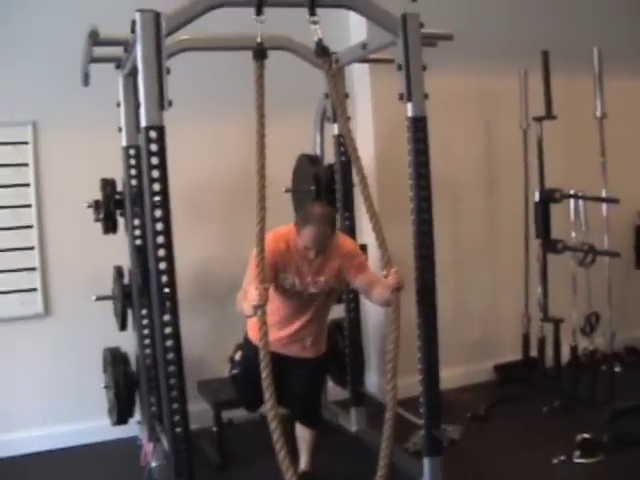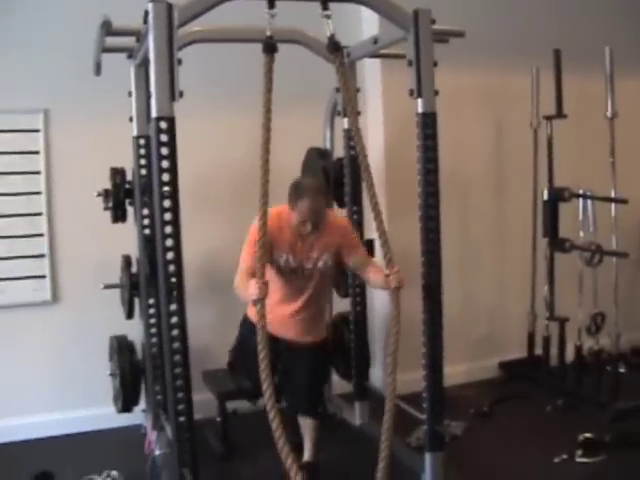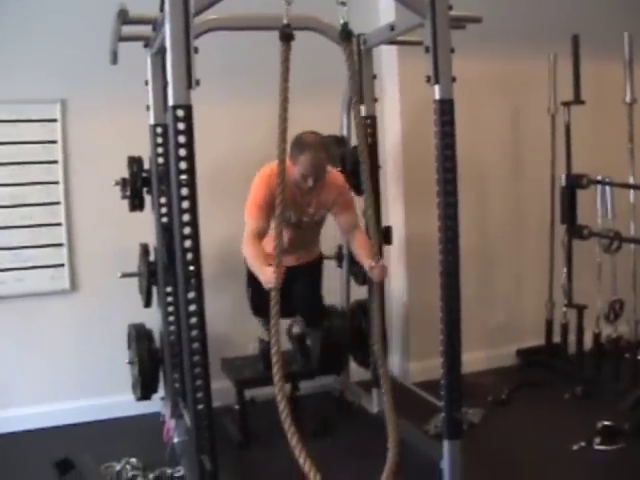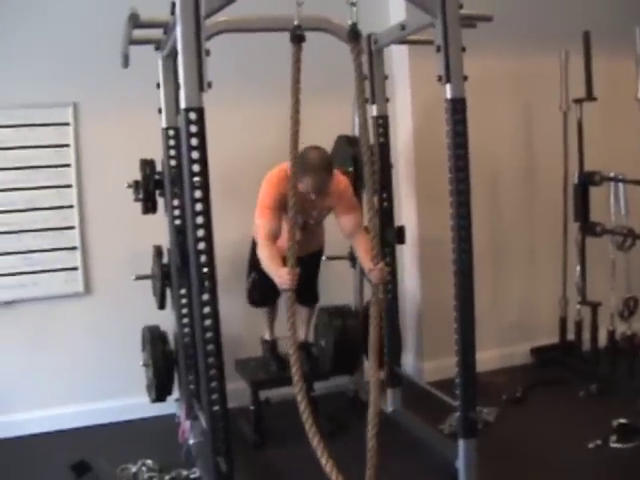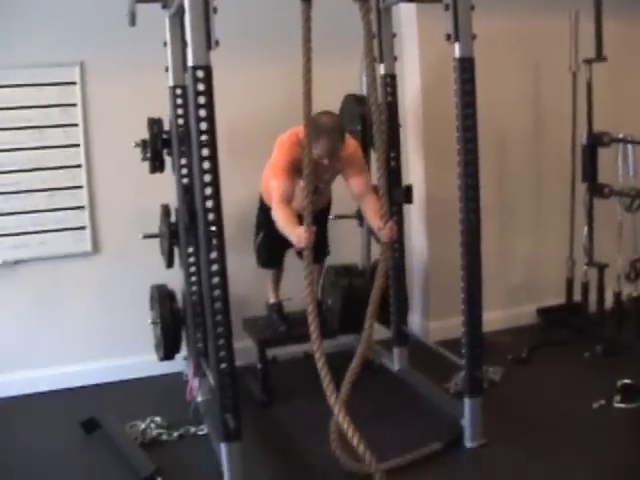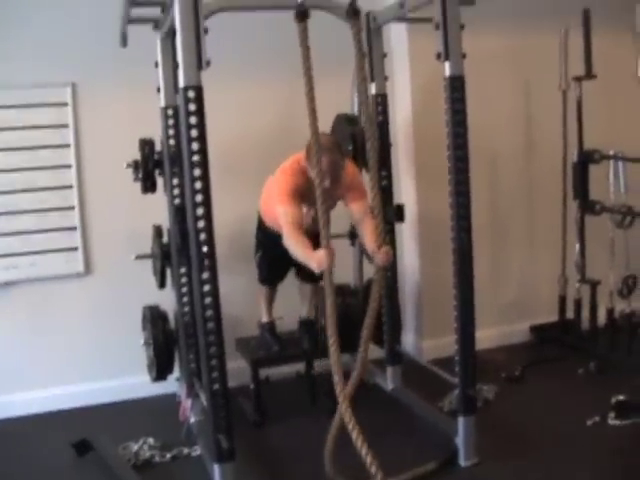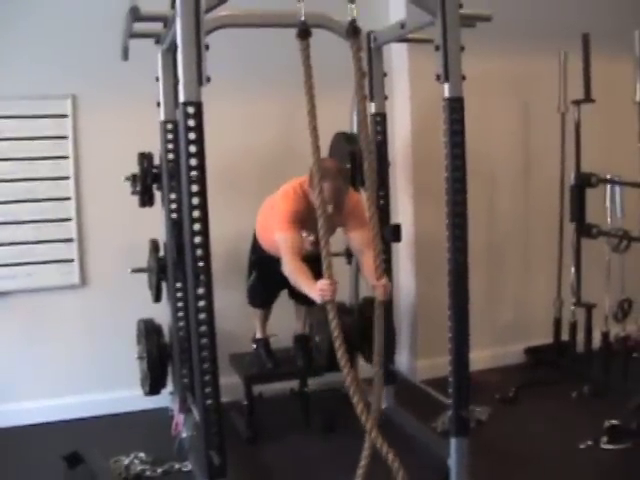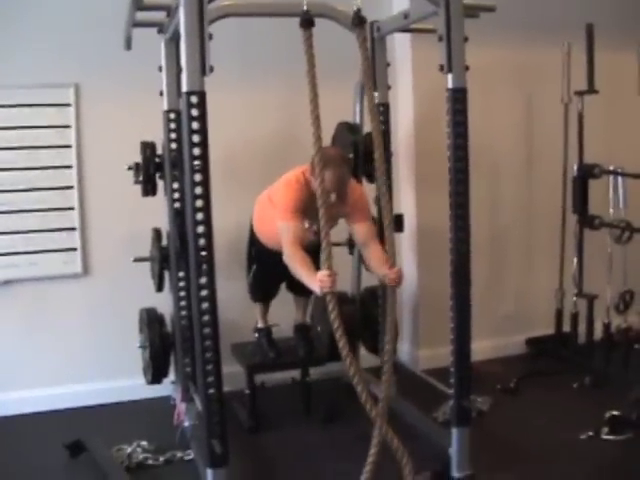
dt=0.4s
person 1, frame 1
left shoulder: (345, 250)
right shoulder: (274, 243)
left elbow: (373, 289)
right elbow: (243, 298)
left wrist: (389, 288)
right wrist: (250, 304)
left hip: (308, 347)
right hip: (263, 340)
left knee: (306, 410)
right knee: (249, 395)
right ankle: (243, 359)
person 1, frame 2
left shoulder: (338, 226)
right shoulder: (269, 225)
left elbow: (363, 265)
right elbow: (243, 277)
left wrist: (384, 281)
right wrist: (249, 293)
left hip: (309, 329)
right hip: (263, 322)
left knee: (307, 398)
right knee: (244, 372)
person 1, frame 3
left shoulder: (336, 183)
right shoulder: (268, 179)
left elbow: (352, 230)
right elbow: (250, 238)
left wrist: (369, 263)
right wrist: (264, 272)
left hip: (307, 256)
right hip: (269, 256)
left knee: (312, 312)
right knee: (266, 309)
person 1, frame 4
left shoulder: (340, 186)
right shoulder: (276, 183)
left elbow: (355, 232)
right elbow: (265, 241)
left wrist: (370, 266)
right wrist: (277, 274)
left hip: (310, 246)
right hip: (274, 246)
left knee: (307, 295)
right knee: (264, 293)
left ankle: (303, 342)
right ankle: (269, 338)
person 1, frame 5
left shoulder: (350, 150)
right shoulder: (288, 146)
left elbow: (364, 194)
right elbow: (280, 204)
left wrist: (379, 225)
right wrist: (294, 234)
left hip: (318, 203)
right hip: (277, 202)
left knee: (317, 251)
right knee: (272, 254)
right ankle: (273, 302)
person 1, frame 6
left shoulder: (350, 175)
right shoulder: (289, 174)
left elbow: (363, 218)
right elbow: (290, 232)
left wrist: (376, 251)
right wrist: (312, 258)
left hip: (315, 222)
right hip: (276, 223)
left knee: (312, 272)
right knee: (270, 273)
left ankle: (307, 319)
right ankle: (266, 322)
person 1, frame 7
left shoulder: (352, 202)
right shoulder: (289, 198)
left elbow: (364, 249)
right elbow: (290, 259)
left wrist: (376, 282)
right wrist: (314, 290)
left hip: (311, 244)
right hip: (270, 244)
left knee: (305, 293)
right knee: (262, 294)
left ankle: (300, 336)
right ankle: (260, 337)
person 1, frame 8
left shoulder: (355, 194)
right shoulder: (291, 188)
left elbow: (368, 242)
right elbow: (290, 248)
left wrist: (385, 272)
right wrist: (314, 281)
left hip: (309, 236)
right hip: (268, 236)
left knee: (304, 283)
right knee: (263, 287)
left ankle: (301, 325)
right ankle: (262, 327)
